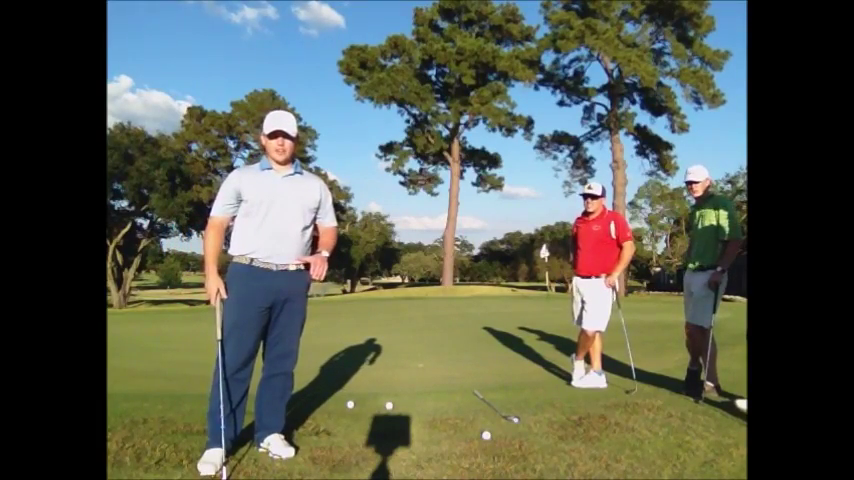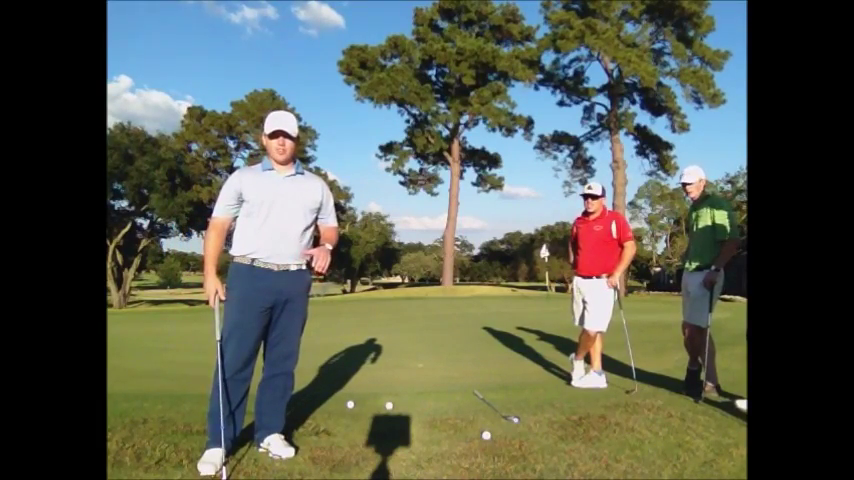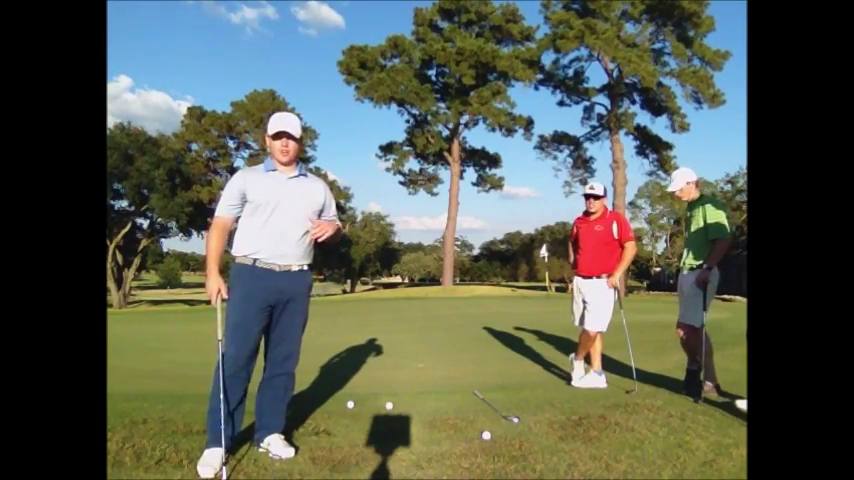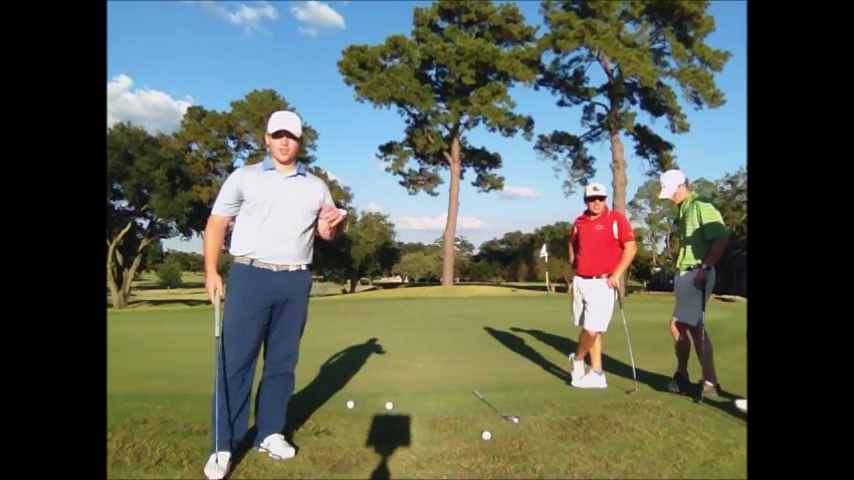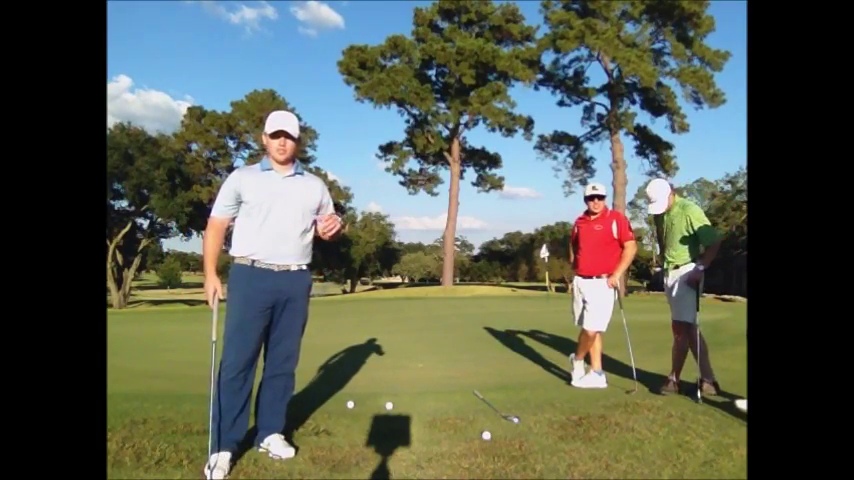
dt=0.5s
person 1, frame 1
left shoulder: (315, 185)
right shoulder: (241, 178)
left elbow: (328, 228)
right elbow: (216, 225)
left wrist: (322, 254)
right wrist: (211, 272)
left hip: (293, 281)
right hip: (248, 275)
left knee: (281, 361)
right knee: (234, 359)
left ankle: (269, 432)
right ankle: (217, 442)
person 1, frame 2
left shoulder: (316, 185)
right shoulder: (242, 179)
left elbow: (330, 228)
right elbow: (218, 226)
left wrist: (326, 247)
right wrist: (210, 274)
left hip: (295, 281)
right hip: (249, 275)
left knee: (282, 361)
right knee: (235, 360)
left ankle: (270, 432)
right ankle: (218, 443)
person 1, frame 3
left shoulder: (318, 187)
right shoulder: (246, 178)
left elbow: (332, 226)
right elbow: (219, 226)
left wrist: (332, 227)
right wrist: (213, 272)
left hip: (296, 281)
right hip: (251, 275)
left knee: (283, 361)
right knee: (236, 358)
left ankle: (270, 432)
right ankle: (217, 442)
person 1, frame 4
left shoulder: (316, 186)
right shoulder: (243, 177)
left elbow: (326, 233)
right elbow: (216, 223)
left wrist: (337, 221)
right wrist: (211, 271)
left hip: (295, 281)
right hip: (249, 276)
left knee: (282, 361)
right knee: (235, 359)
left ankle: (269, 432)
right ankle: (223, 445)
person 1, frame 5
left shoulder: (315, 185)
right shoulder: (242, 178)
left elbow: (325, 230)
right elbow: (216, 226)
left wrist: (335, 225)
right wrist: (210, 273)
left hip: (295, 281)
right hip: (251, 276)
left knee: (283, 361)
right knee: (237, 360)
left ankle: (270, 432)
right ankle: (223, 445)
person 2, frame 1
left shoulder: (721, 205)
right shoulder: (694, 209)
left elbow: (734, 242)
left wrist: (720, 270)
right wrist: (688, 262)
left hip: (709, 275)
right hip: (691, 273)
left knee: (695, 328)
right knee: (699, 328)
left ankle: (697, 369)
right ankle: (708, 379)
person 2, frame 2
left shoulder: (718, 205)
right shoulder: (692, 209)
left elbow: (732, 242)
left wrist: (714, 270)
right wrist: (685, 263)
left hip: (706, 274)
right hip: (690, 273)
left knee: (692, 327)
right knee: (696, 328)
left ankle: (700, 373)
right ankle: (704, 376)
person 2, frame 3
left shoulder: (710, 205)
right shoulder: (691, 208)
left elbow: (724, 240)
left wrist: (707, 268)
right wrist: (683, 266)
left hip: (700, 274)
right hip: (686, 273)
left knee: (686, 327)
right knee: (692, 328)
left ankle: (701, 373)
right ankle: (708, 380)
person 2, frame 4
left shoulder: (702, 205)
right shoulder: (682, 208)
left elbow: (721, 239)
left wrist: (706, 268)
right wrist: (678, 264)
left hip: (697, 273)
right hip: (683, 273)
left knee: (679, 326)
right knee: (694, 327)
left ankle: (681, 375)
right ankle: (709, 381)
person 2, frame 5
left shoulder: (689, 210)
right shoulder: (660, 212)
left elbow: (714, 242)
left wrist: (700, 268)
left hip: (687, 272)
right hip: (669, 272)
left knee: (681, 327)
right knee: (687, 328)
left ankle: (674, 378)
right ankle: (707, 379)
person 3, frame 1
left shoulder: (614, 219)
right shoulder: (579, 222)
left elbow: (629, 247)
left wrist: (615, 274)
left hip: (601, 283)
right hip: (580, 281)
left knee: (590, 328)
right knee: (590, 329)
left ankle: (578, 359)
right ankle: (596, 374)
person 3, frame 2
left shoulder: (615, 219)
right shoulder: (578, 222)
left elbow: (630, 247)
left wrist: (616, 274)
right wrist: (574, 267)
left hip: (602, 283)
right hip: (580, 282)
left knee: (593, 328)
right knee: (590, 328)
left ankle: (578, 359)
right ankle: (596, 374)
person 3, frame 3
left shoulder: (616, 219)
right shoulder: (579, 222)
left elbow: (630, 247)
right elbow: (572, 244)
left wrist: (617, 274)
right wrist: (574, 266)
left hip: (603, 283)
right hip: (580, 282)
left knee: (592, 329)
right knee: (590, 329)
left ankle: (577, 359)
right ankle: (596, 374)
person 3, frame 4
left shoulder: (616, 219)
right shoulder: (579, 222)
left elbow: (631, 247)
right elbow: (572, 244)
left wrist: (617, 274)
right wrist: (574, 266)
left hip: (603, 283)
right hip: (580, 281)
left knee: (593, 329)
right knee: (590, 329)
left ankle: (577, 359)
right ankle: (597, 374)
person 3, frame 5
left shoulder: (616, 219)
right shoulder: (580, 222)
left elbow: (631, 247)
left wrist: (617, 274)
right wrist: (574, 266)
left hip: (603, 283)
right hip: (581, 281)
left knee: (591, 329)
right knee: (590, 329)
left ankle: (577, 359)
right ankle: (596, 374)
